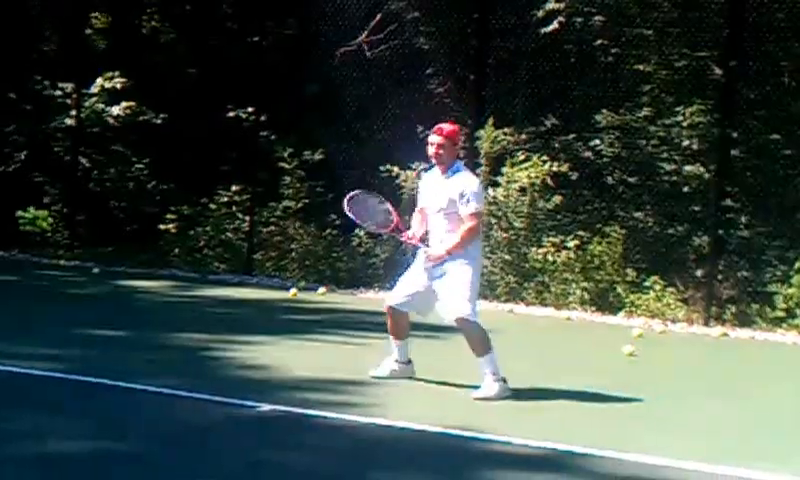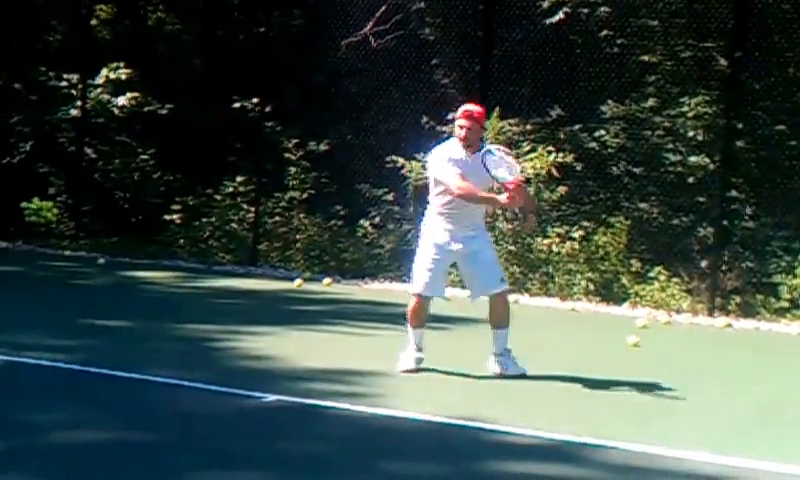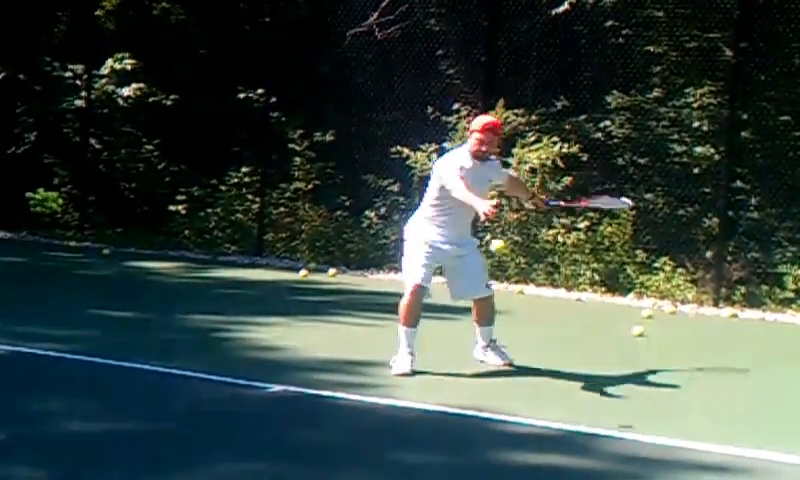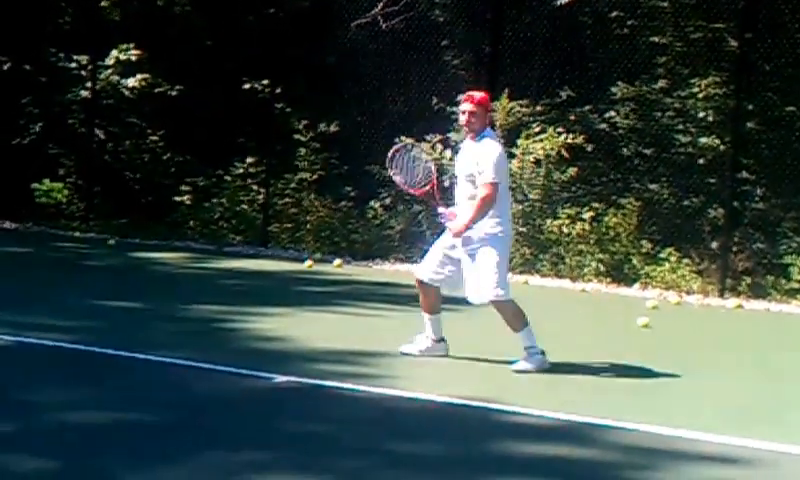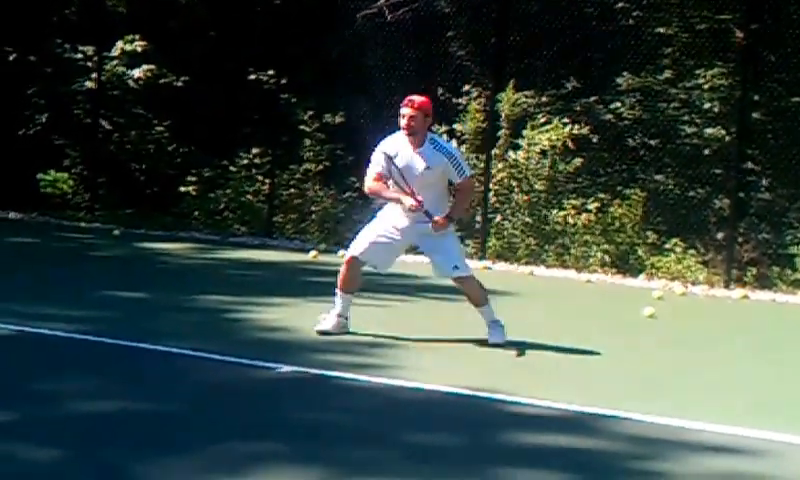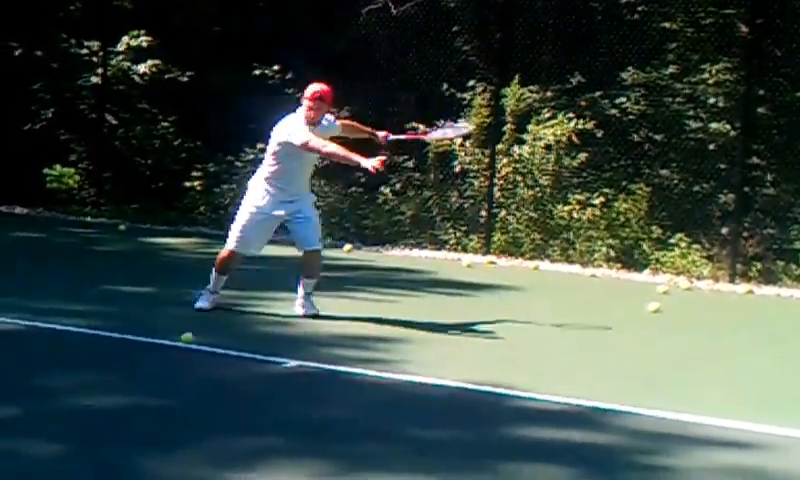
dt=0.7s
person 1, frame 1
left shoulder: (466, 183)
right shoulder: (427, 179)
left elbow: (473, 226)
left wrist: (445, 252)
right wrist: (416, 230)
left hip: (460, 260)
right hip: (431, 258)
left knee: (463, 317)
right knee: (394, 306)
left ankle: (494, 379)
right ankle: (401, 362)
person 1, frame 2
right shoulder: (441, 155)
left elbow: (515, 188)
right elbow: (458, 189)
left wrist: (525, 209)
right wrist: (497, 200)
left hip: (475, 234)
right hip: (438, 234)
left knee: (498, 293)
right knee: (420, 294)
left ankle: (501, 354)
right ankle: (414, 349)
person 1, frame 3
left shoulder: (491, 166)
right shoulder: (451, 163)
left elbow: (510, 180)
right elbow: (458, 188)
left wrist: (531, 198)
right wrist: (478, 203)
left hip: (460, 241)
right hip: (426, 236)
left knee: (484, 295)
right knee: (415, 290)
left ankle: (485, 346)
right ankle: (405, 353)
person 1, frame 4
left shoulder: (490, 150)
right shoulder: (467, 144)
left elbow: (488, 195)
left wrist: (465, 226)
right wrist: (455, 212)
left hip: (490, 234)
right hip: (460, 229)
left knee: (497, 296)
right knee: (425, 279)
left ankle: (534, 353)
right ankle: (434, 340)
person 1, frame 5
left shoulder: (445, 152)
right shoulder: (388, 146)
left elbow: (466, 188)
right elbow: (371, 185)
left wrist: (450, 216)
right wrist: (402, 198)
left hip: (436, 224)
right hip: (396, 218)
left knee: (462, 275)
right knee: (353, 259)
left ankle: (493, 323)
right ankle: (339, 316)
person 1, frame 6
left shoulder: (325, 124)
right shoulder: (291, 127)
left elbow: (343, 125)
right elbow: (324, 148)
left wrist: (374, 133)
right wrist: (363, 161)
left hip: (299, 199)
right hip: (265, 196)
left knee: (313, 250)
right knee: (233, 250)
left ankle: (305, 299)
right ankle: (212, 291)
